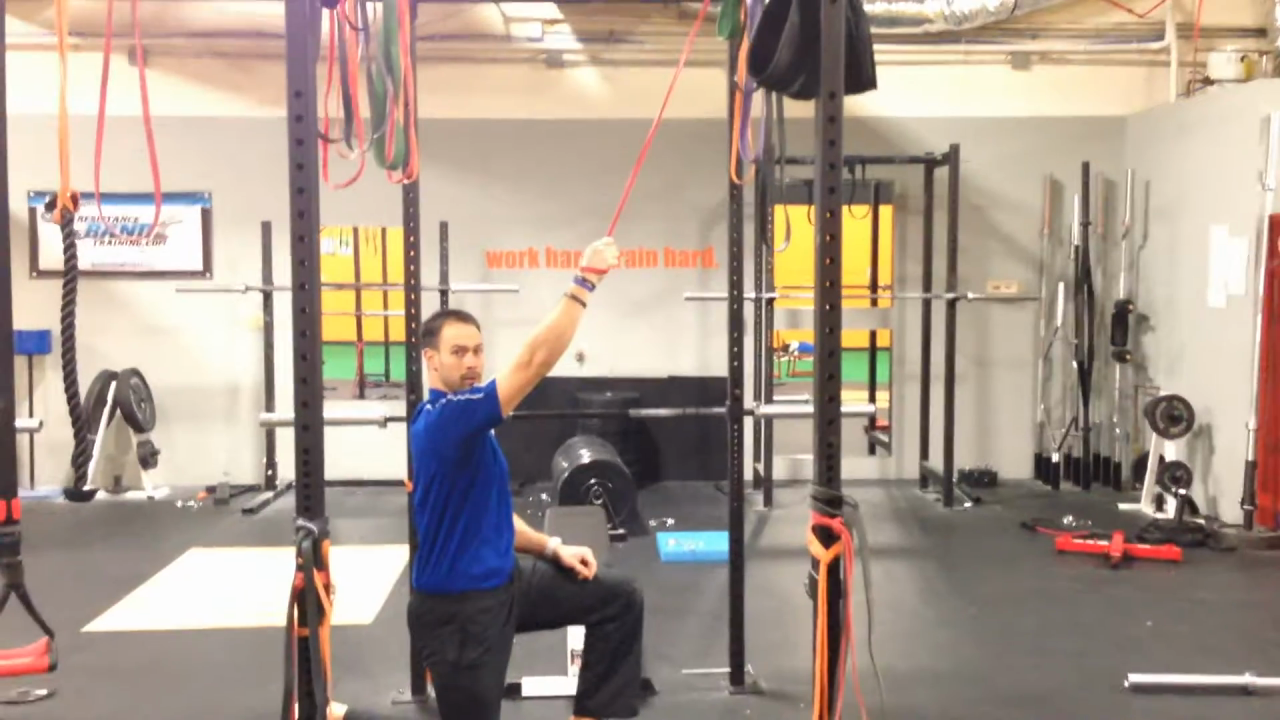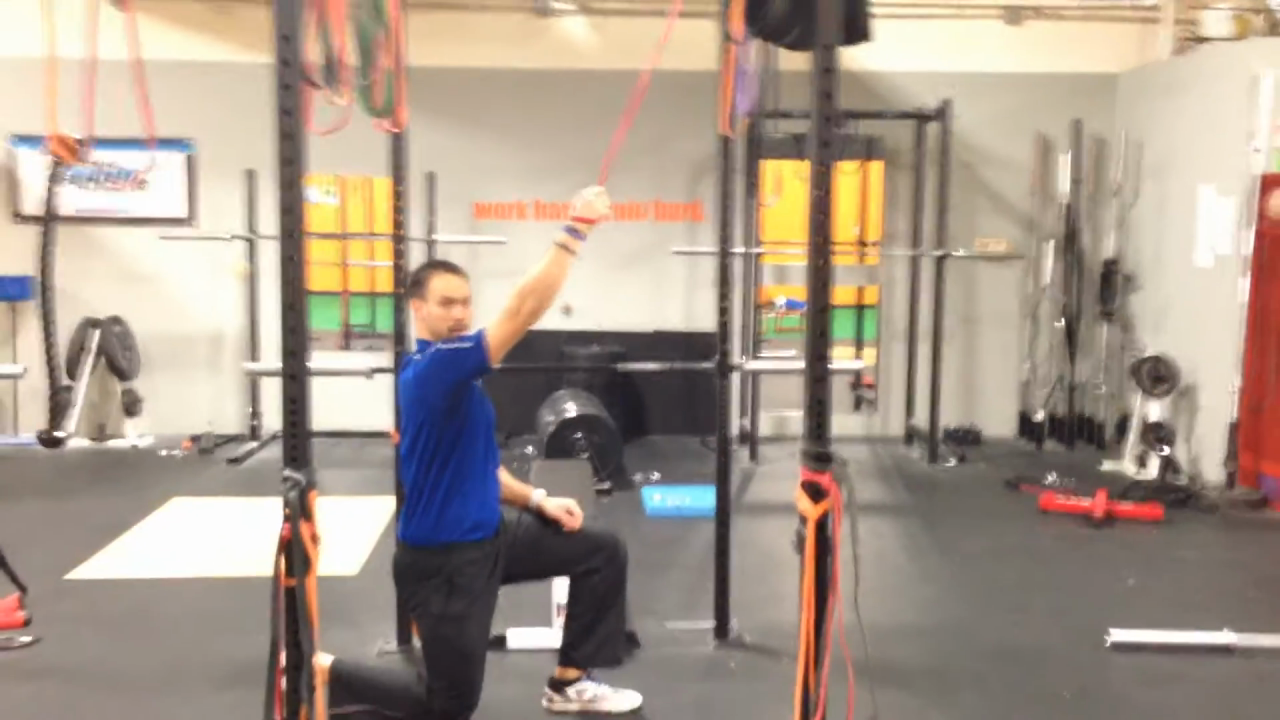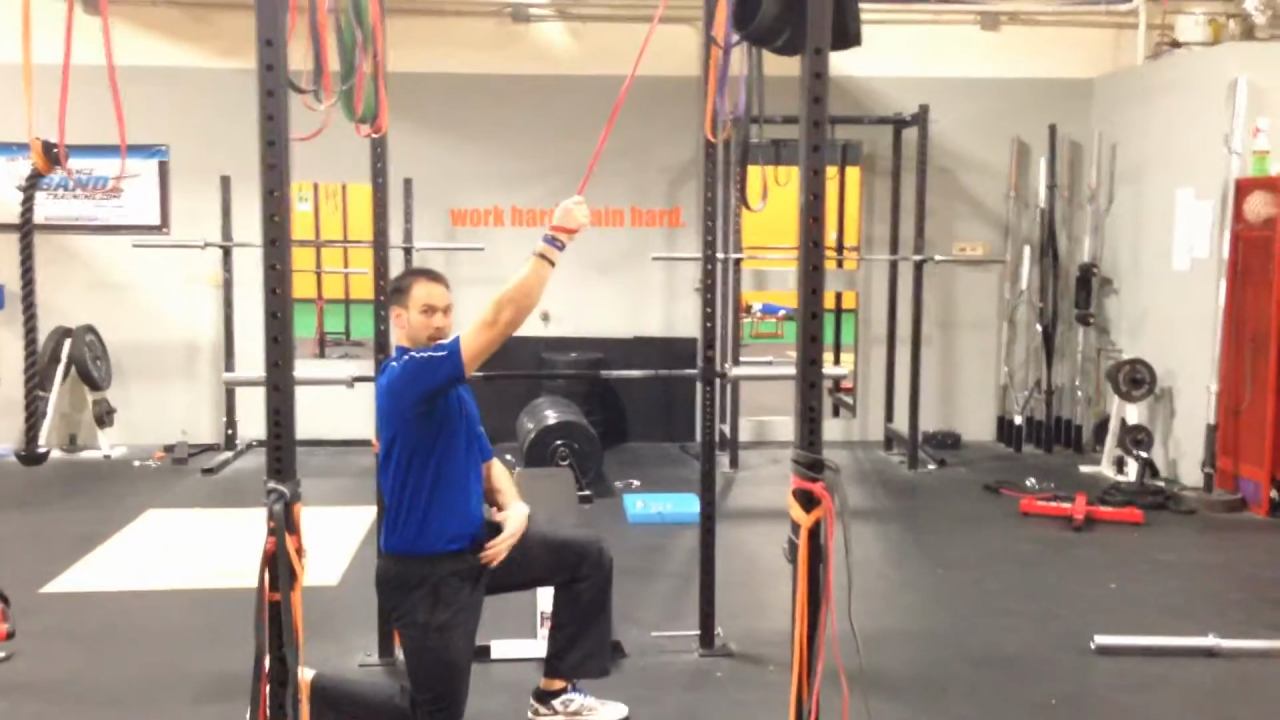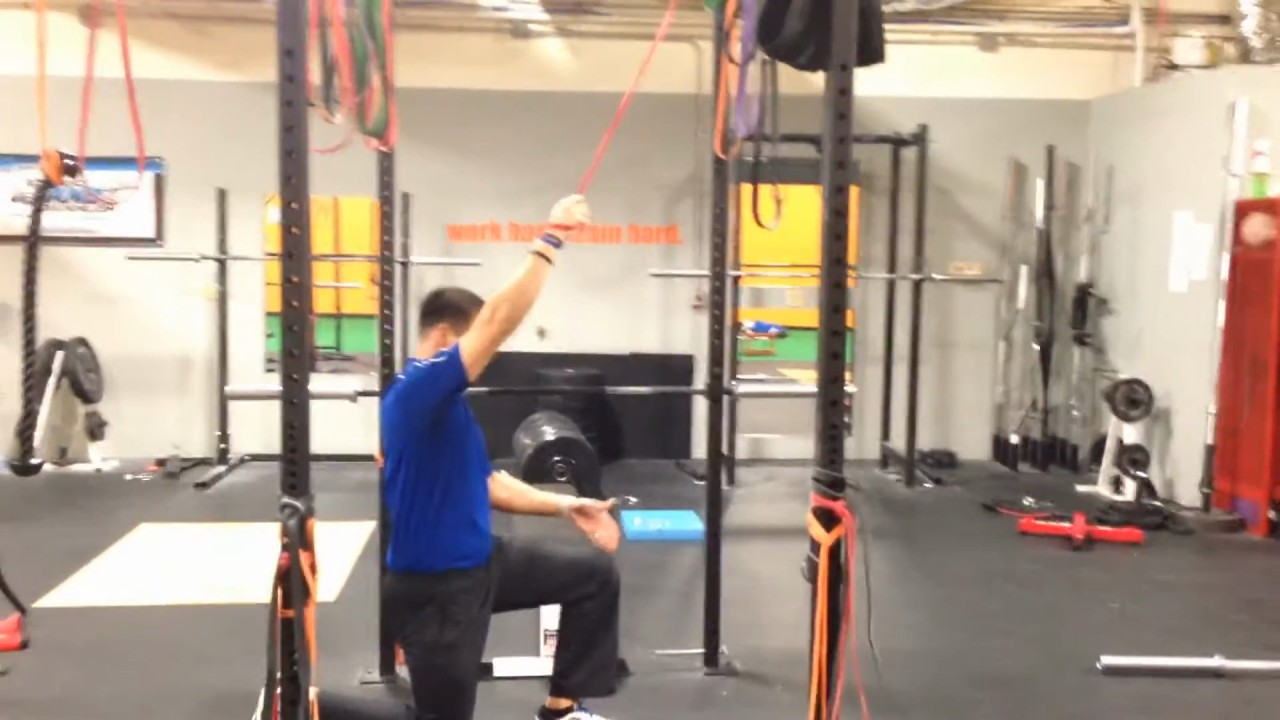
dt=0.7s
person 1, frame 1
left shoulder: (460, 423)
right shoulder: (443, 421)
right elbow: (533, 363)
left wrist: (551, 547)
right wrist: (584, 280)
left hip: (501, 581)
right hip: (457, 605)
left knee: (617, 601)
person 1, frame 2
left shoulder: (453, 374)
right shoulder: (434, 371)
right elbow: (520, 313)
left wrist: (537, 501)
right wrist: (574, 230)
left hip: (486, 536)
right hip: (443, 558)
left knee: (603, 552)
person 1, frame 3
left shoulder: (448, 386)
right shoulder: (406, 379)
left elbow: (484, 462)
right elbow: (500, 322)
left wrist: (514, 507)
right wrist: (555, 240)
left hip: (471, 544)
right hip: (424, 569)
left knee: (586, 559)
person 1, frame 4
left shoulder: (445, 401)
right shoulder: (416, 391)
left elbow: (486, 483)
right elbow: (499, 322)
left wrist: (566, 506)
right wrist: (552, 239)
left hip: (479, 562)
right hip: (433, 587)
left knee: (595, 576)
